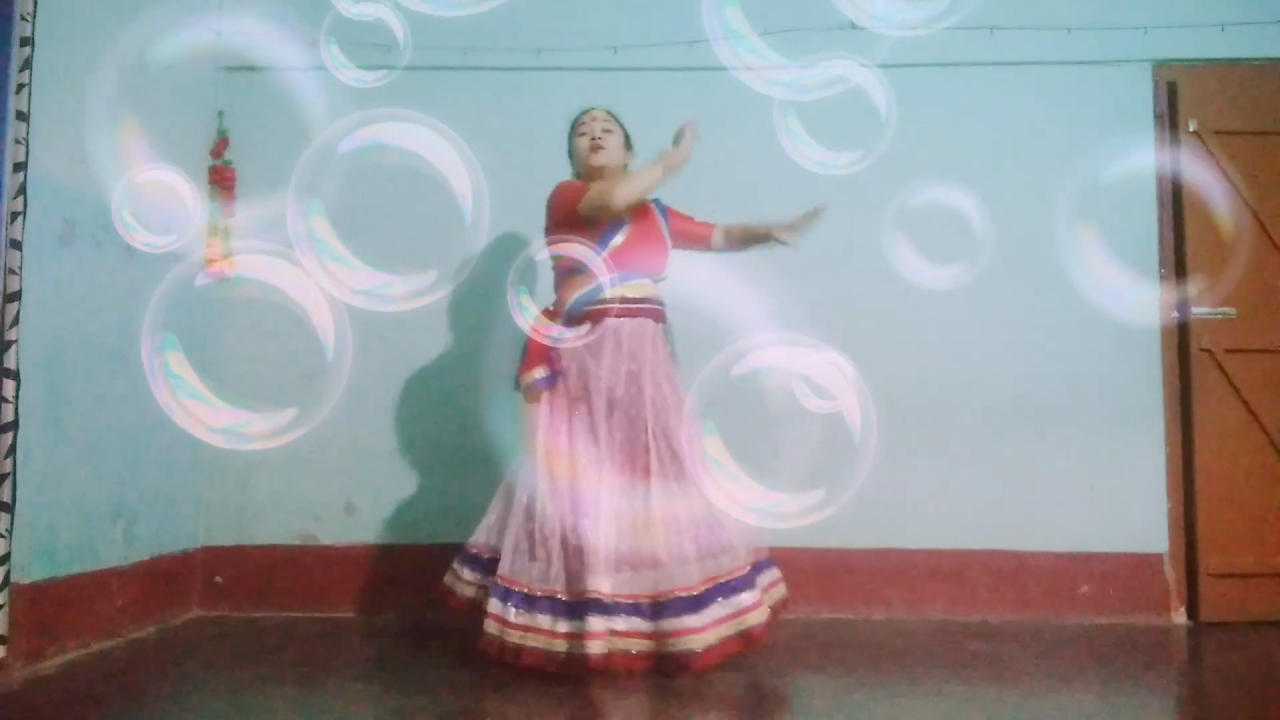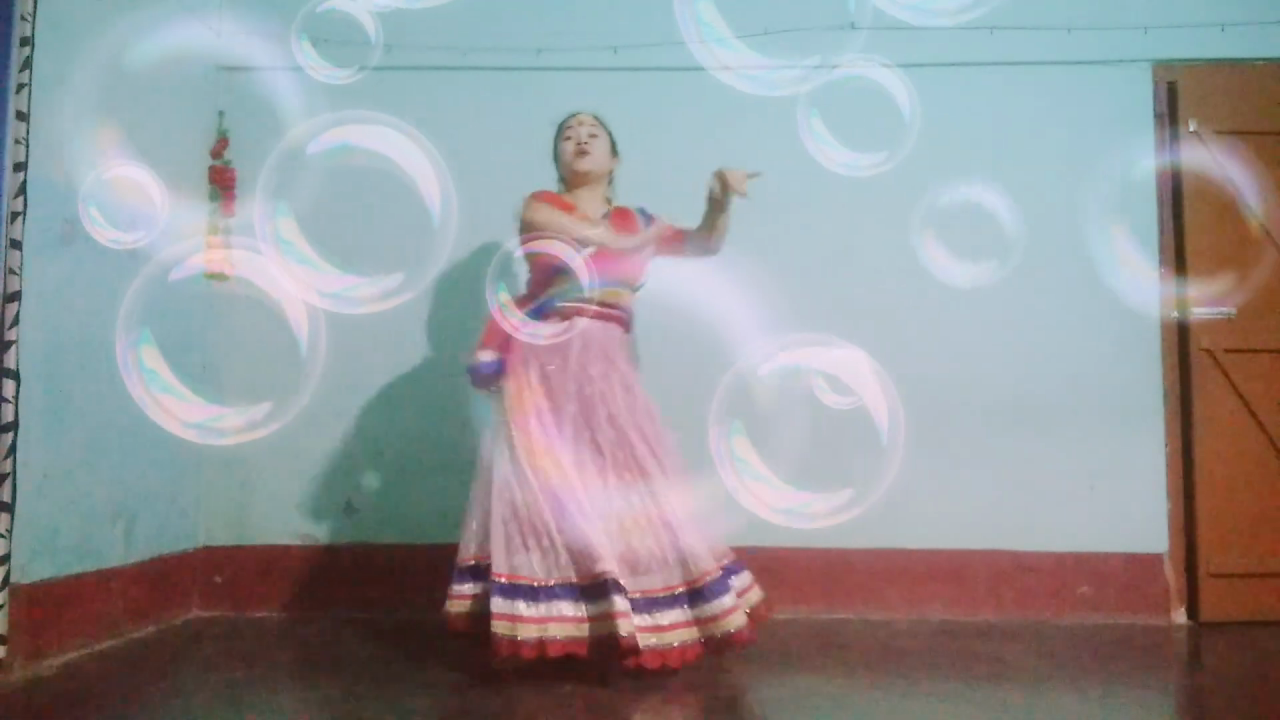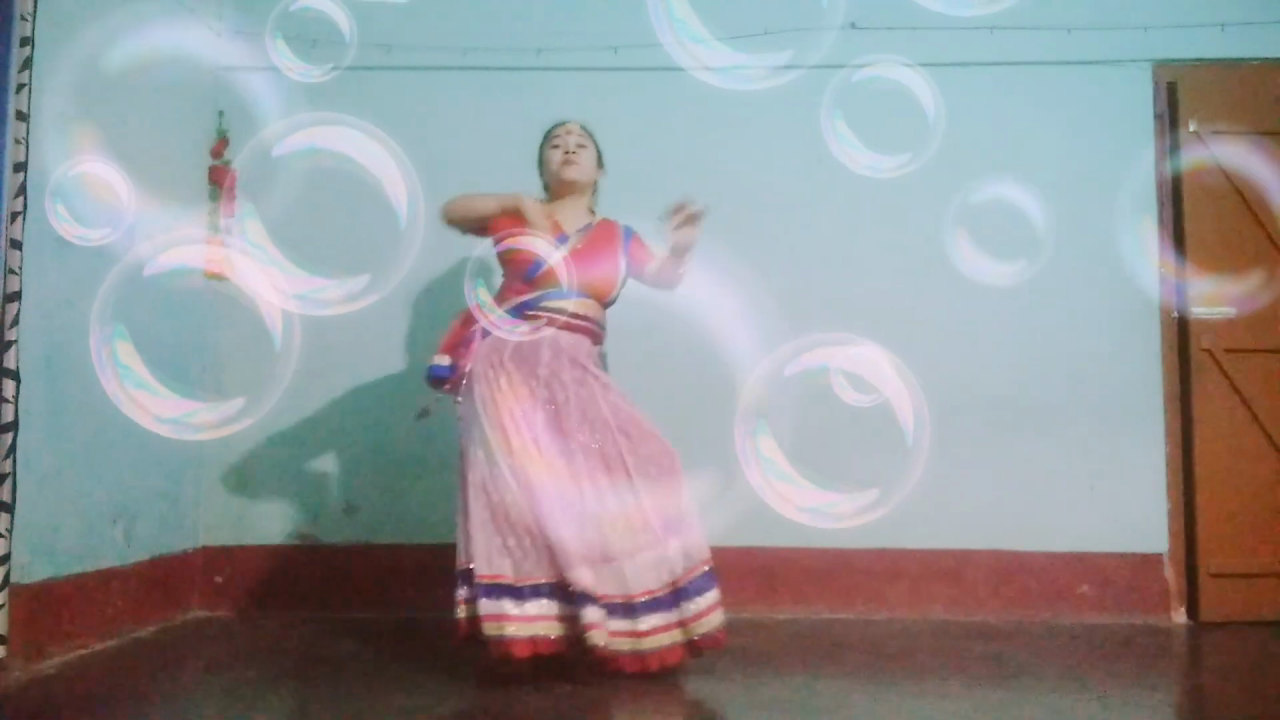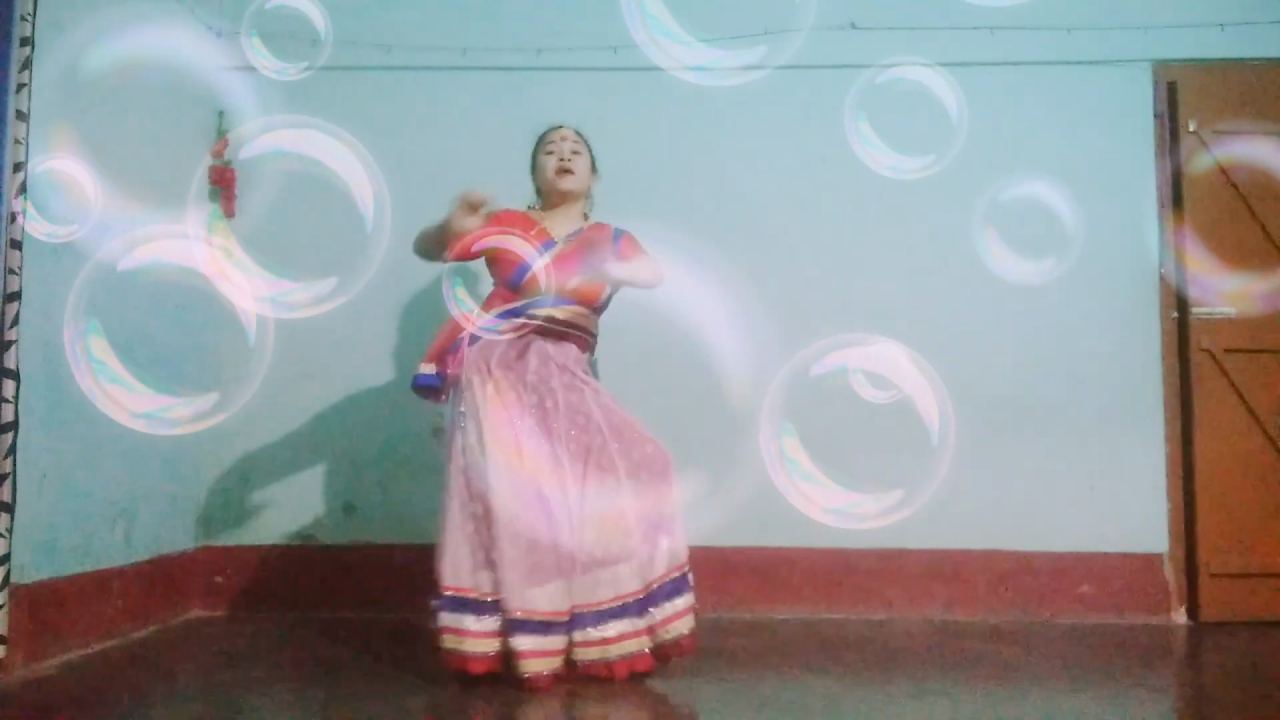
dt=0.2s
person 1, frame 1
left shoulder: (657, 217)
right shoulder: (566, 198)
left elbow: (721, 236)
right elbow: (613, 200)
left wrist: (773, 229)
right wrist: (674, 157)
left hip: (646, 362)
right hip: (580, 361)
left knee: (664, 480)
right knee: (571, 485)
left ankle: (673, 626)
right ankle: (572, 629)
person 1, frame 2
left shoulder: (636, 223)
right shoulder: (546, 205)
left elbow: (704, 243)
right elbow: (538, 220)
left wrist: (718, 197)
right wrist: (631, 243)
left hip: (608, 363)
right hip: (544, 358)
left knee: (635, 477)
right knee: (545, 478)
left ankle: (635, 620)
right ankle: (545, 620)
person 1, frame 3
left shoulder: (617, 238)
right shoulder: (516, 214)
left elbow: (667, 276)
right elbow: (453, 212)
left wrist: (681, 235)
right wrist: (516, 204)
left hip: (576, 371)
right hip: (511, 362)
left knee: (640, 465)
right knee: (519, 480)
left ankle: (612, 622)
right ankle: (528, 624)
person 1, frame 4
left shoulder: (611, 240)
right shoulder: (506, 225)
left elbow: (656, 276)
right elbow: (428, 248)
left wrist: (618, 267)
right wrist: (456, 220)
left hip: (566, 377)
right hip: (499, 369)
left knee: (631, 467)
right knee: (505, 490)
left ankle: (595, 634)
right ankle: (510, 641)
